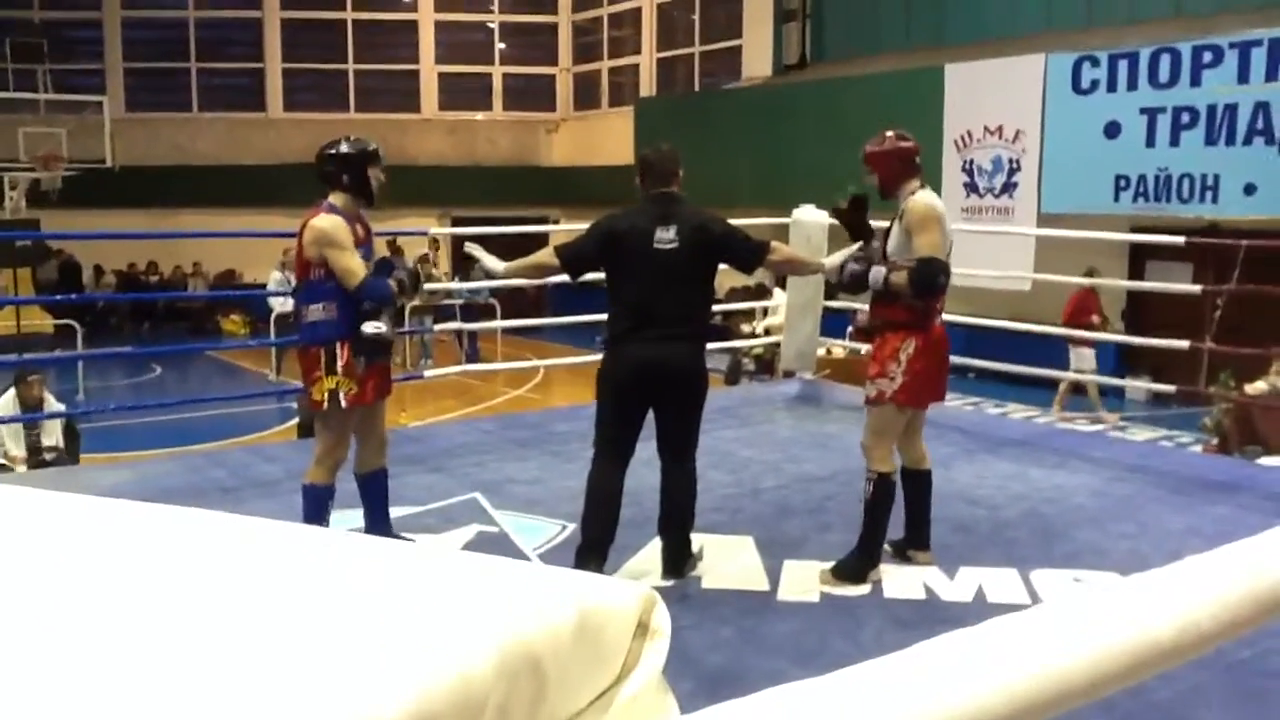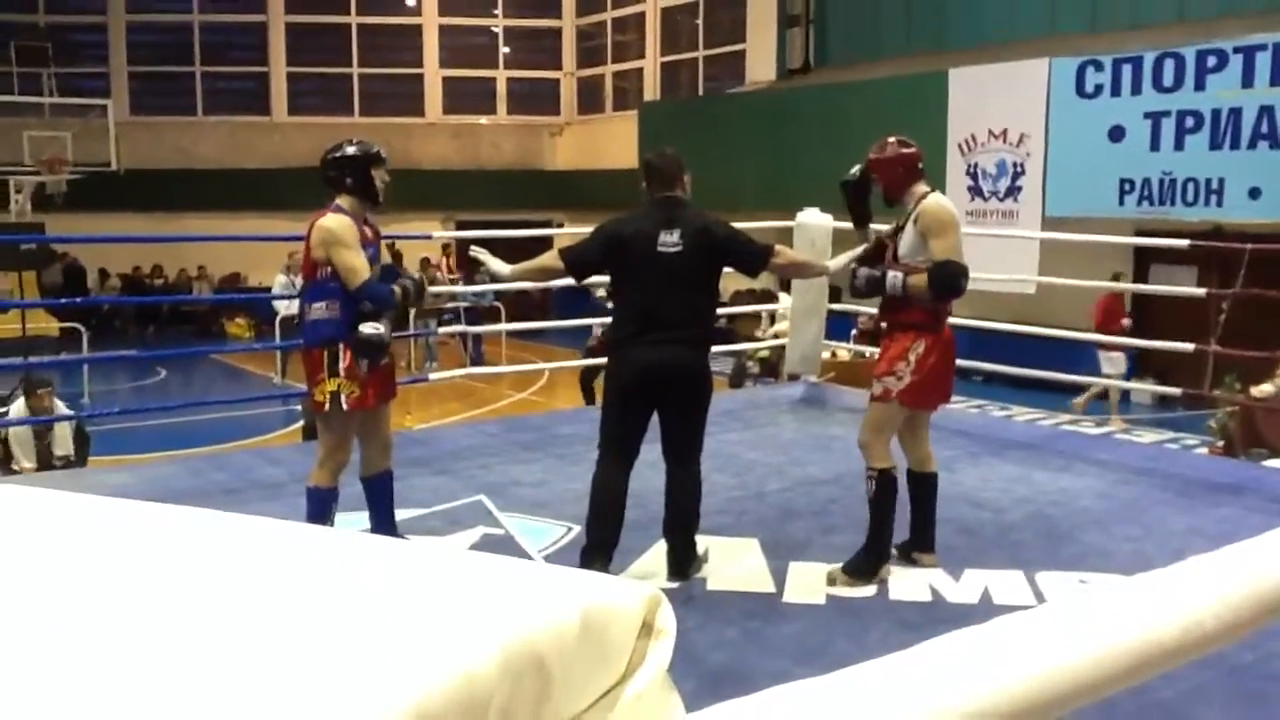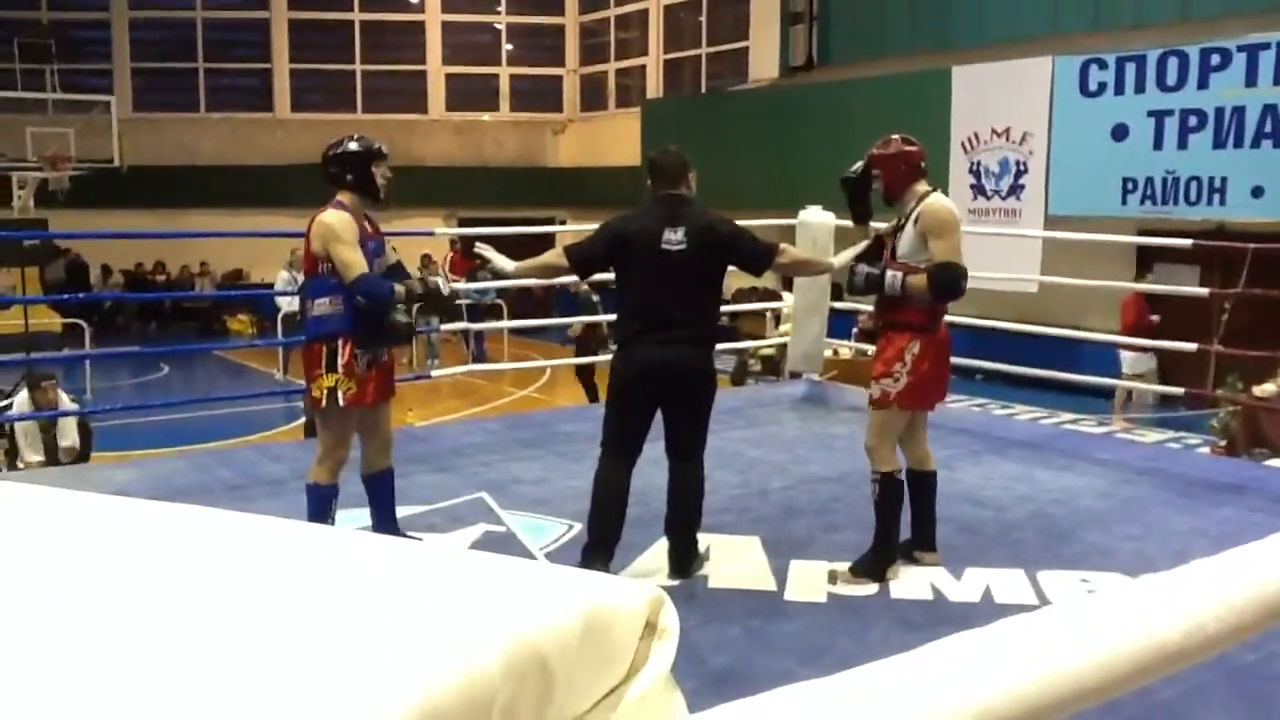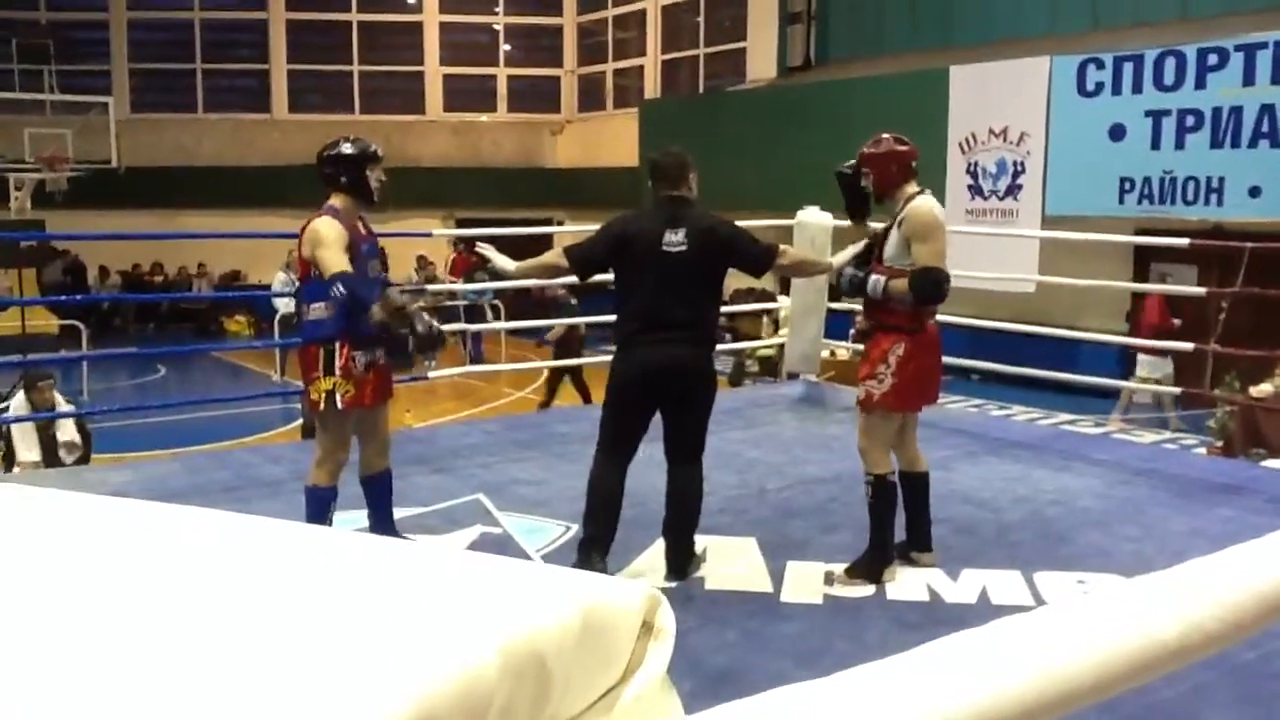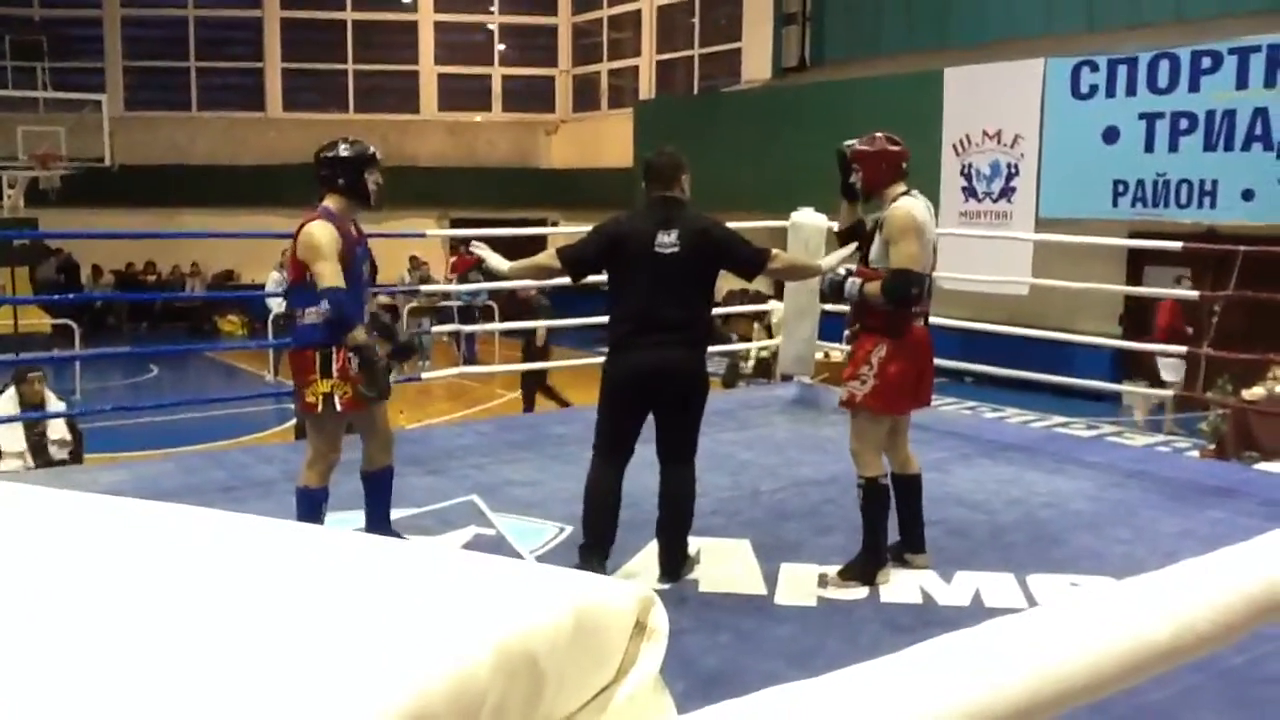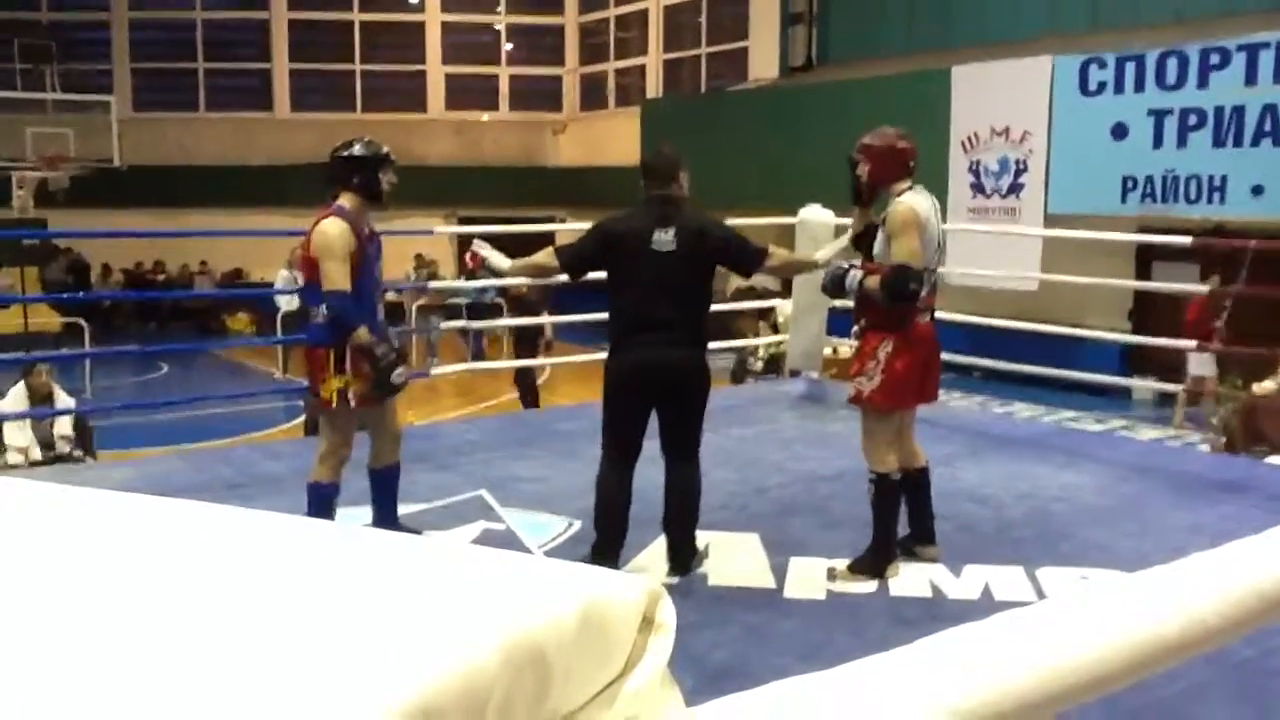
dt=0.2s
person 1, frame 1
left shoulder: (920, 206)
right shoulder: (912, 208)
left elbow: (931, 279)
left wrist: (871, 275)
right wrist: (861, 236)
left hip: (908, 341)
right hip: (909, 338)
left knee: (877, 445)
right knee: (909, 441)
left ankle: (865, 558)
right ankle: (916, 541)
person 1, frame 2
left shoulder: (935, 210)
right shoulder: (910, 215)
left elbow: (951, 281)
right elbow: (873, 263)
left wrist: (887, 282)
right wrist: (860, 214)
left hip: (919, 342)
right hip: (908, 338)
left knee: (873, 439)
right knee: (914, 441)
left ankle: (874, 556)
right ankle: (921, 543)
person 1, frame 3
left shoulder: (935, 210)
right shoulder: (907, 214)
left elbow: (951, 283)
right elbow: (871, 262)
left wrist: (885, 281)
right wrist: (859, 211)
left hip: (914, 343)
right hip: (902, 339)
left knee: (879, 444)
right knee: (912, 441)
left ankle: (883, 556)
right ankle: (923, 542)
person 1, frame 4
left shoulder: (921, 213)
right shoulder: (902, 213)
left elbow: (933, 287)
right elbow: (867, 261)
left wrist: (870, 285)
right wrist: (856, 209)
left hip: (902, 343)
right hip: (897, 340)
left knee: (872, 446)
right knee: (903, 443)
left ankle: (878, 558)
right ankle: (918, 543)
person 1, frame 5
left shoulder: (901, 214)
right shoulder: (905, 207)
left elbow: (904, 290)
right elbow: (851, 241)
left wrist: (848, 287)
right wrist: (847, 192)
left hip: (887, 344)
right hip: (902, 340)
left knee: (865, 449)
right knee: (896, 444)
left ankle: (871, 561)
right ankle: (912, 545)
person 1, frame 6
left shoulder: (904, 210)
right shoulder: (919, 201)
left elbow: (901, 285)
right elbow: (865, 241)
left wrist: (849, 281)
right wrist: (860, 198)
left hip: (893, 338)
right hip: (912, 334)
left knee: (877, 446)
right knee: (902, 438)
left ankle: (881, 554)
right ankle: (922, 536)
person 2, frame 1
left shoulder: (617, 225)
right shoulder: (706, 226)
left elbow: (555, 259)
right elbow: (772, 256)
left wrist: (503, 268)
right wrist: (823, 265)
left hip: (627, 359)
right hip: (685, 360)
left knee: (609, 458)
right knee: (679, 459)
left ankle: (590, 559)
right ankle: (677, 557)
person 2, frame 2
left shoulder: (623, 229)
right shoulder: (710, 230)
left elbow: (561, 261)
right elbow: (777, 259)
left wrist: (509, 271)
right wrist: (828, 267)
left hip: (632, 361)
right hip: (688, 363)
left knee: (613, 460)
right knee: (683, 462)
left ankle: (596, 560)
right ankle: (682, 559)
person 2, frame 3
left shoulder: (626, 227)
right shoulder: (714, 228)
left elbow: (565, 260)
right elbow: (780, 258)
left wrist: (514, 268)
right wrist: (831, 265)
left hip: (636, 360)
right hip: (693, 362)
left knee: (616, 458)
right knee: (686, 460)
left ankle: (596, 557)
right ankle: (683, 557)
person 2, frame 4
left shoulder: (627, 228)
right shoulder: (715, 229)
left elbow: (565, 259)
right elbow: (781, 259)
left wrist: (514, 267)
right wrist: (831, 264)
left hip: (636, 360)
right hip: (692, 363)
left knee: (611, 457)
right knee: (685, 461)
left ankle: (592, 555)
right ankle: (680, 557)
person 2, frame 5
left shoulder: (620, 229)
right shoulder: (707, 231)
left elbow: (557, 262)
right elbow: (771, 263)
left wrist: (507, 267)
right wrist: (821, 267)
left hip: (628, 362)
right hip: (685, 364)
left knee: (608, 460)
right knee: (678, 462)
left ankle: (592, 558)
right ankle: (674, 560)
person 2, frame 6
left shoulder: (617, 228)
right shoulder: (704, 229)
left elbow: (557, 260)
right elbow: (768, 261)
left wrist: (509, 266)
right wrist: (816, 261)
left hip: (629, 360)
right hip: (685, 361)
left knee: (618, 460)
right knee: (682, 459)
left ankle: (605, 557)
right ankle: (682, 554)
person 3, frame 1
left shoulder: (359, 223)
right shoulder: (326, 225)
left elbow: (374, 284)
right elbow: (364, 290)
left wrist: (380, 321)
right wrist: (402, 283)
left hip: (363, 348)
right hip: (332, 353)
left knee: (374, 442)
right knee: (331, 452)
left ankle: (379, 532)
person 3, frame 2
left shoulder: (367, 226)
right shoulder: (334, 226)
left elbow: (382, 285)
right elbow: (367, 292)
left wrist: (384, 315)
right wrist: (408, 290)
left hip: (368, 350)
right hip: (336, 354)
left knee: (378, 444)
right knee: (334, 454)
left ankle: (385, 534)
person 3, frame 3
left shoulder: (368, 224)
right shoulder: (333, 221)
left elbow: (393, 278)
right elbow: (364, 288)
left wrist: (399, 308)
right wrist: (412, 292)
left hip: (370, 348)
right hip: (336, 352)
left knee: (379, 442)
right knee: (333, 452)
left ankle: (386, 531)
person 3, frame 4
left shoulder: (361, 226)
right shoulder: (325, 227)
left elbow: (376, 285)
right elbow: (345, 288)
left wrist: (412, 316)
right wrist: (393, 324)
left hip: (368, 352)
right hip: (333, 354)
left knee: (377, 444)
right knee: (332, 454)
left ankle: (384, 532)
person 3, frame 5
left shoulder: (352, 228)
right shoulder: (320, 231)
right elbow: (335, 301)
left wrist: (385, 336)
right wrist: (368, 355)
left hip: (353, 354)
right hip: (325, 357)
left knee: (380, 439)
right knee: (323, 456)
left ankle: (379, 530)
person 3, frame 6
left shoulder: (363, 226)
right shoulder: (333, 230)
right elbow: (339, 305)
left wrist: (383, 347)
right wrist: (377, 354)
left hip: (366, 350)
right hip: (340, 355)
left knee: (388, 437)
right knee: (336, 450)
left ankle: (386, 525)
